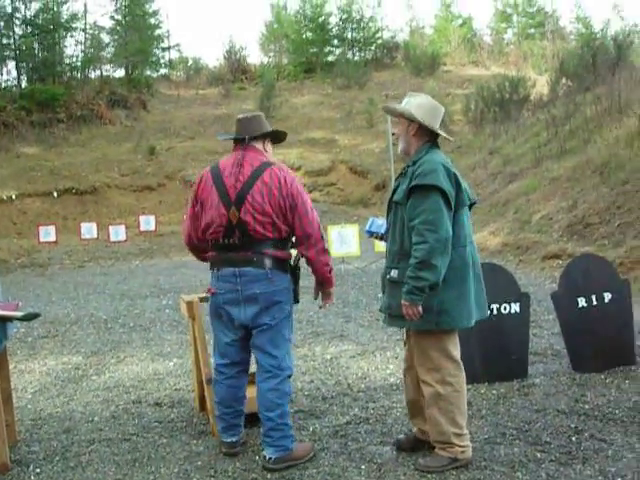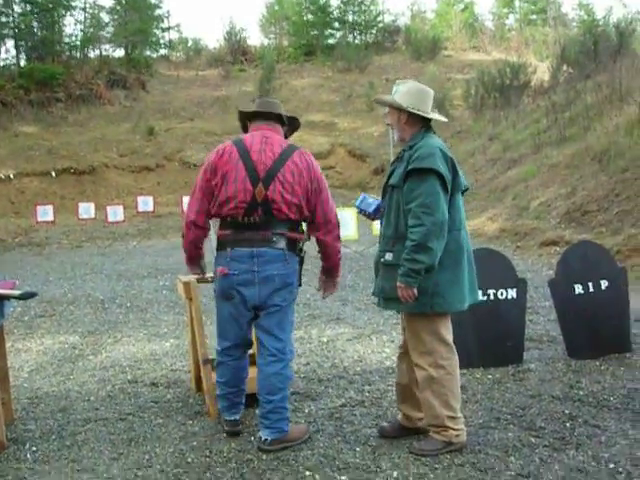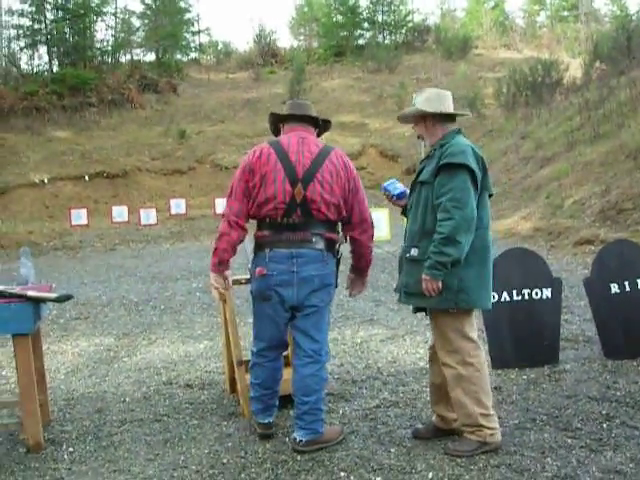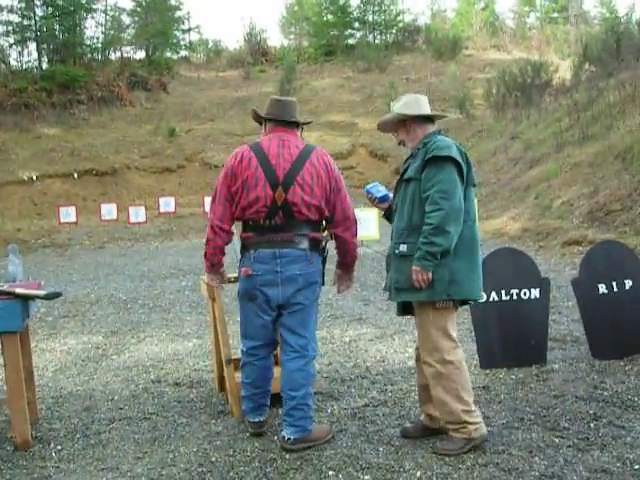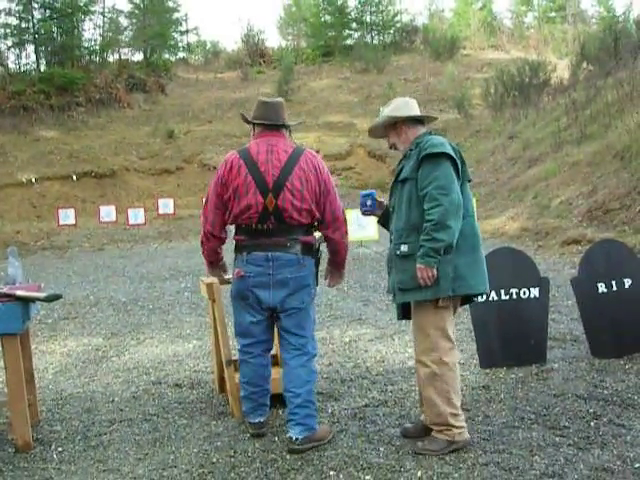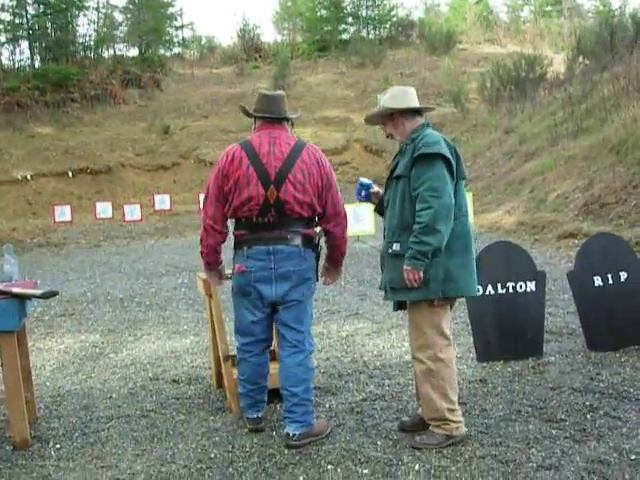
dt=0.3s
person 1, frame 1
left shoulder: (429, 171)
right shoulder: (426, 167)
left elbow: (433, 240)
left wrist: (414, 292)
right wrist: (390, 234)
left hip: (433, 293)
right hip: (427, 291)
left knee: (439, 371)
right knee: (417, 365)
left ankle: (453, 446)
right ankle: (425, 430)
person 1, frame 2
left shoulder: (425, 155)
right shoulder: (421, 151)
left elbow: (429, 223)
left wrist: (409, 274)
right wrist: (384, 213)
left hip: (426, 278)
right hip: (419, 275)
left knee: (432, 355)
right knee: (411, 351)
left ankle: (448, 430)
right ankle: (413, 417)
person 1, frame 3
left shoulder: (456, 155)
right shoulder: (446, 154)
left elbow: (457, 220)
left wrist: (435, 268)
right wrist: (409, 206)
left hip: (450, 276)
right hip: (443, 275)
left knee: (460, 353)
right knee: (442, 351)
left ankle: (482, 430)
right ankle: (448, 418)
person 1, frame 4
left shoulder: (440, 152)
right shoulder: (426, 155)
left elbow: (446, 212)
left wrist: (425, 259)
right wrist: (391, 208)
left hip: (435, 272)
right hip: (425, 271)
left knee: (440, 350)
right knee: (428, 349)
left ankle: (466, 425)
right ankle: (436, 417)
person 1, frame 5
left shoulder: (434, 151)
right shoulder: (418, 157)
left elbow: (445, 208)
left wrist: (428, 257)
right wrist: (386, 213)
left hip: (436, 272)
right hip: (422, 271)
left knee: (435, 351)
right knee: (427, 349)
left ankle: (450, 429)
right ankle: (434, 418)
person 1, frame 6
left shoulder: (429, 147)
right shoulder: (415, 150)
left elbow: (437, 209)
left wrist: (417, 258)
right wrist: (383, 202)
left hip: (428, 269)
right hip: (420, 267)
left knee: (431, 347)
right knee: (423, 344)
left ankle: (447, 423)
right ankle: (431, 412)
person 2, frame 1
left shoulder: (207, 178)
right shoulder: (280, 176)
left elbow: (192, 238)
right elbow: (310, 236)
right wrist: (324, 280)
left hip: (224, 282)
right hip: (268, 282)
left knee: (228, 363)
right knee: (273, 367)
left ankle: (230, 437)
right ankle: (277, 448)
person 2, frame 2
left shoulder: (223, 154)
right shoulder: (302, 160)
left elbow: (195, 216)
right elbow: (326, 222)
left wrist: (193, 258)
right wrist: (331, 269)
left hip: (233, 261)
right hip: (279, 263)
left knee: (231, 345)
right knee: (275, 349)
left ankle: (230, 416)
right ankle: (273, 430)
person 2, frame 3
left shoulder: (259, 156)
right shoulder: (338, 160)
left elbow: (233, 217)
right elbow: (361, 223)
left wrist: (219, 264)
right wrist: (360, 269)
left hip: (271, 262)
right hip: (317, 263)
left knee: (266, 346)
right knee: (311, 351)
left ankle: (264, 418)
right ankle: (308, 431)
person 2, frame 4
left shoulder: (241, 158)
right shoulder: (320, 159)
left elbow: (219, 219)
right elbow: (344, 220)
left wrist: (213, 264)
right wrist: (346, 265)
left hip: (256, 262)
right hip: (302, 262)
left knee: (256, 347)
right knee: (298, 349)
left ankle: (255, 417)
right ankle: (297, 429)
person 2, frame 5
left shoulder: (232, 163)
right shoulder: (311, 162)
left elbow: (212, 223)
right elbow: (334, 221)
left wrist: (213, 261)
right wrist: (337, 264)
left hip: (249, 265)
right hip: (296, 265)
left knee: (252, 346)
right knee: (299, 349)
left ankle: (256, 417)
right ankle: (302, 429)
person 2, frame 6
left shoulder: (232, 156)
right shoulder: (312, 156)
left elbow: (212, 218)
right elbow: (334, 217)
left wrist: (211, 262)
right wrist: (335, 261)
left hip: (250, 260)
right hip: (296, 259)
left knee: (251, 343)
right knee: (296, 345)
left ankle: (254, 413)
right ankle: (299, 425)
